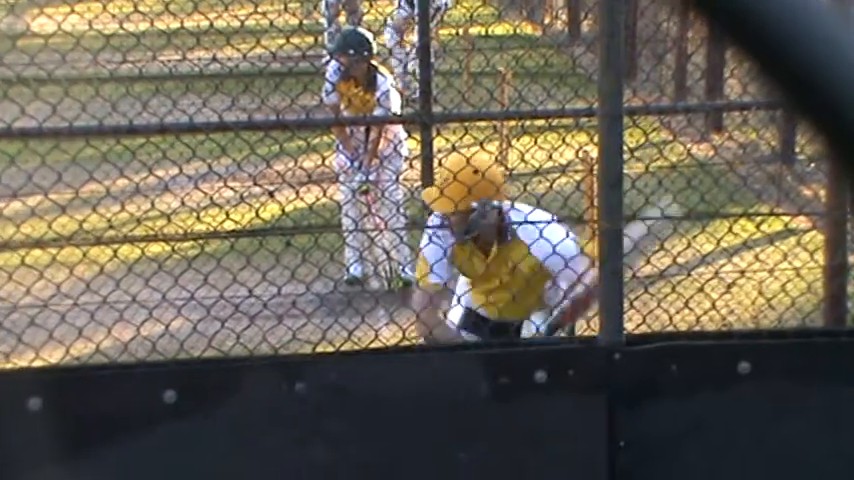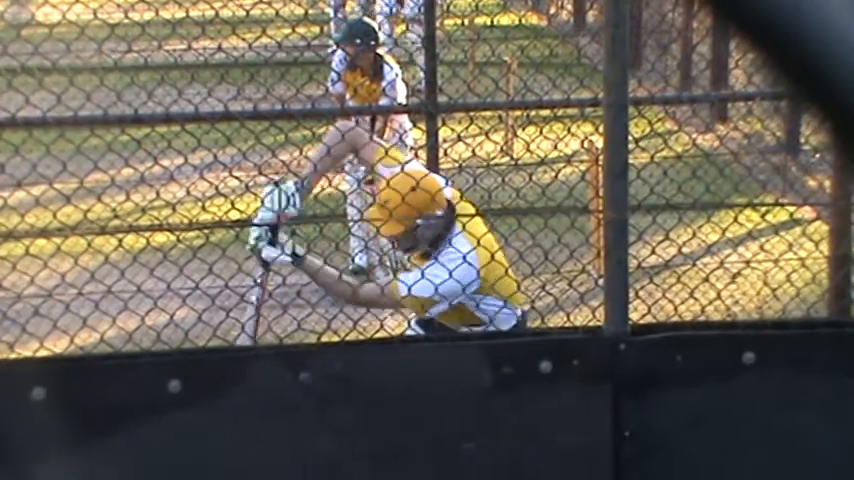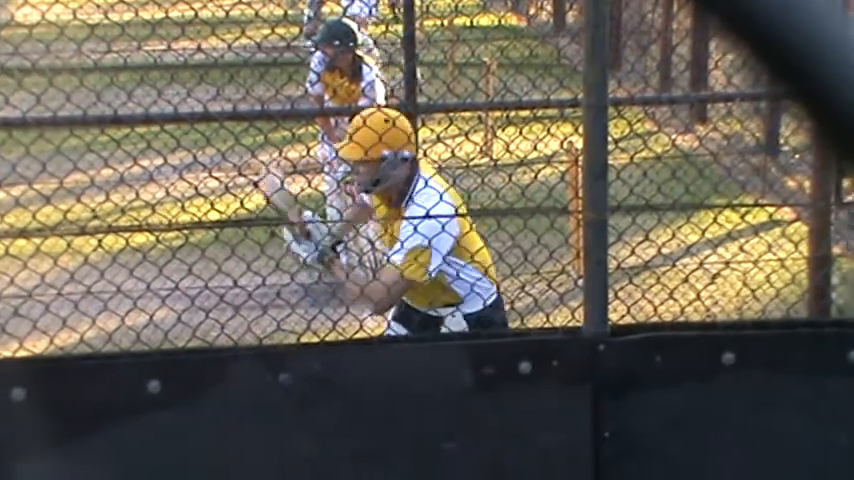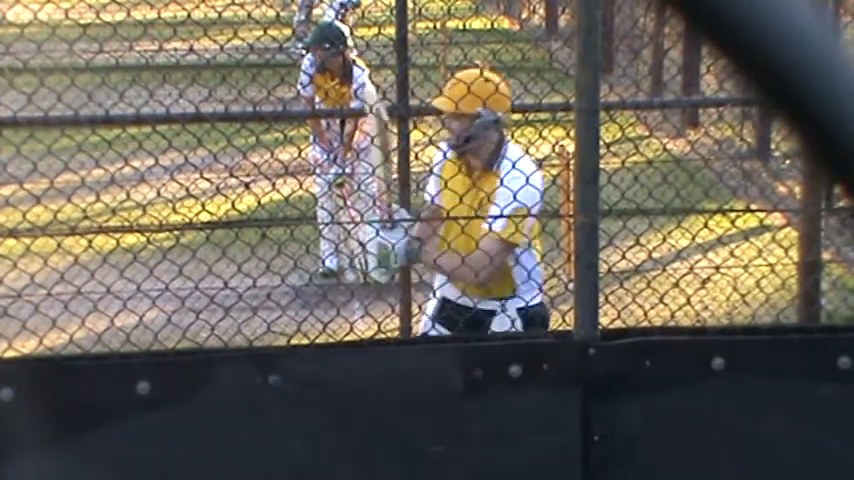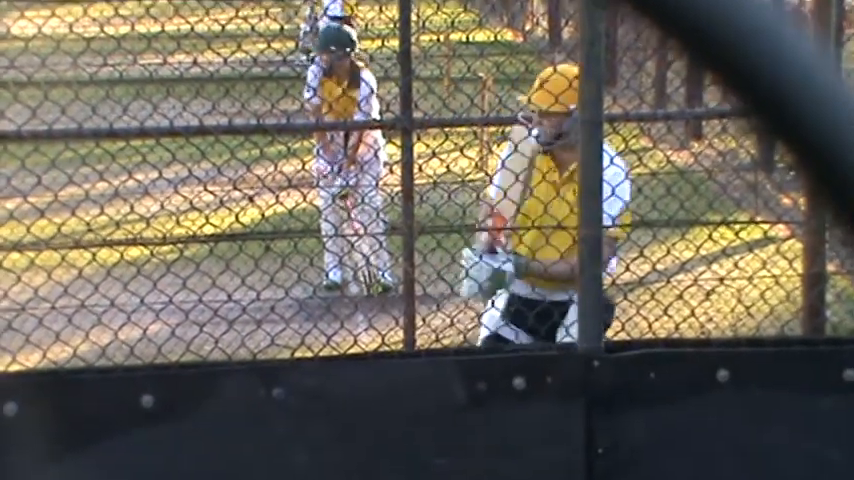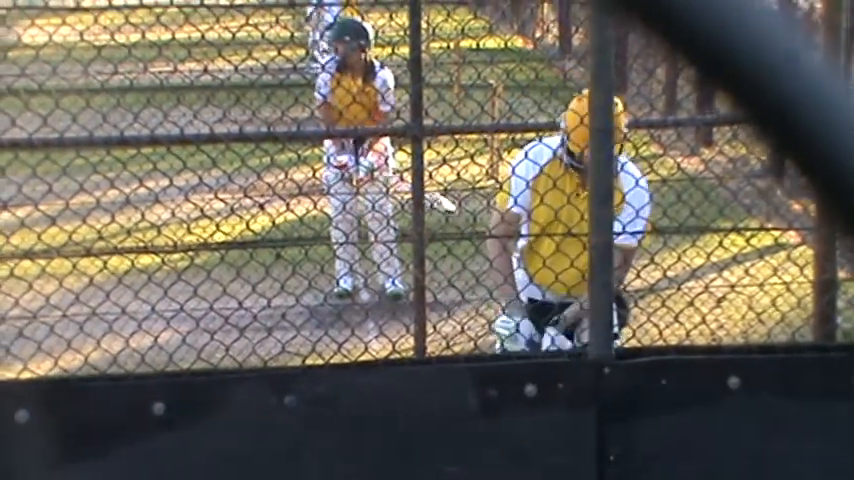
dt=0.4s
person 1, frame 1
left shoulder: (383, 83)
right shoulder: (335, 72)
left elbow: (378, 130)
right elbow: (334, 115)
left wrist: (368, 163)
right wrist: (350, 153)
left hip: (385, 139)
right hip: (350, 137)
left knee: (389, 200)
right knee: (351, 202)
left ankle: (402, 266)
right ankle: (355, 264)
person 1, frame 2
left shoulder: (389, 72)
right shoulder: (342, 60)
left elbow: (384, 118)
right elbow: (339, 103)
left hip: (390, 127)
right hip: (356, 125)
right knee: (356, 189)
right ankle: (361, 254)
person 1, frame 3
left shoulder: (367, 73)
right shoulder: (321, 62)
right elbow: (317, 103)
right wrist: (332, 142)
right hip: (334, 123)
right knee: (335, 187)
person 1, frame 4
left shoulder: (358, 74)
right shoulder: (311, 64)
left elbow: (355, 119)
right elbow: (308, 104)
left wrist: (343, 158)
right wrist: (321, 141)
left hip: (361, 125)
right hip: (326, 124)
left knee: (366, 188)
right knee: (326, 189)
left ankle: (376, 258)
right ankle: (331, 256)
person 1, frame 5
left shoulder: (365, 80)
right shoulder: (317, 71)
left elbow: (360, 128)
right elbow: (315, 115)
left wrist: (348, 168)
right wrist: (327, 153)
left hip: (365, 137)
right hip: (330, 135)
left knee: (369, 201)
right knee: (330, 202)
left ankle: (381, 270)
right ankle: (334, 269)
person 1, frame 6
left shoulder: (381, 75)
right shoulder: (329, 71)
left elbow: (384, 118)
right elbow: (325, 111)
left wrist: (367, 153)
right wrist: (341, 149)
left hip: (373, 143)
right hip: (339, 142)
left knee: (380, 210)
right knee: (341, 211)
left ankle: (392, 278)
right ankle: (346, 277)
person 2, frame 1
left shoulder: (540, 233)
right shoulder: (440, 229)
left elbow: (589, 286)
right elbow: (425, 317)
left hip: (535, 321)
right hip: (478, 315)
person 2, frame 2
left shoulder: (456, 267)
right shoulder: (417, 183)
left elbow: (364, 295)
right elbow: (348, 133)
left wrist: (294, 257)
right wrist: (298, 188)
right hip: (442, 317)
person 2, frame 3
left shoulder: (429, 217)
right shoulder: (387, 177)
left elbow: (378, 299)
right elbow: (364, 209)
left wrist: (327, 259)
left hip: (468, 317)
right hip: (416, 306)
person 2, frame 4
left shoulder: (519, 178)
right shoulder: (448, 155)
left elbow: (481, 271)
right elbow: (432, 219)
left wrist: (413, 252)
right wrist: (401, 243)
left hip: (510, 312)
right hip: (453, 301)
person 2, frame 5
left shoulder: (609, 172)
right shoulder: (520, 148)
right elbow: (490, 212)
left wrist: (521, 265)
left hip: (572, 304)
right hip: (516, 294)
person 2, frame 6
left shoulder: (631, 184)
right shoulder: (534, 159)
left elbow: (615, 270)
right elbow: (499, 234)
left wrist: (566, 321)
right wrist: (513, 311)
left hip: (591, 306)
right hip: (529, 297)
